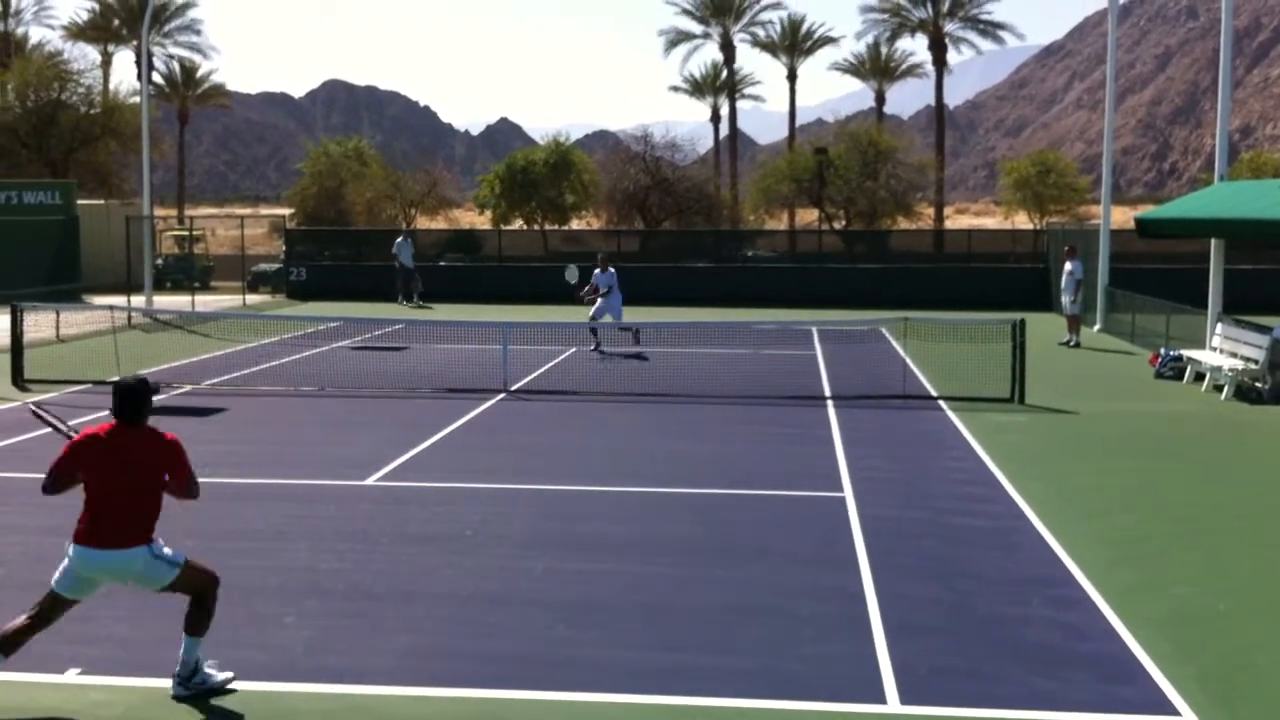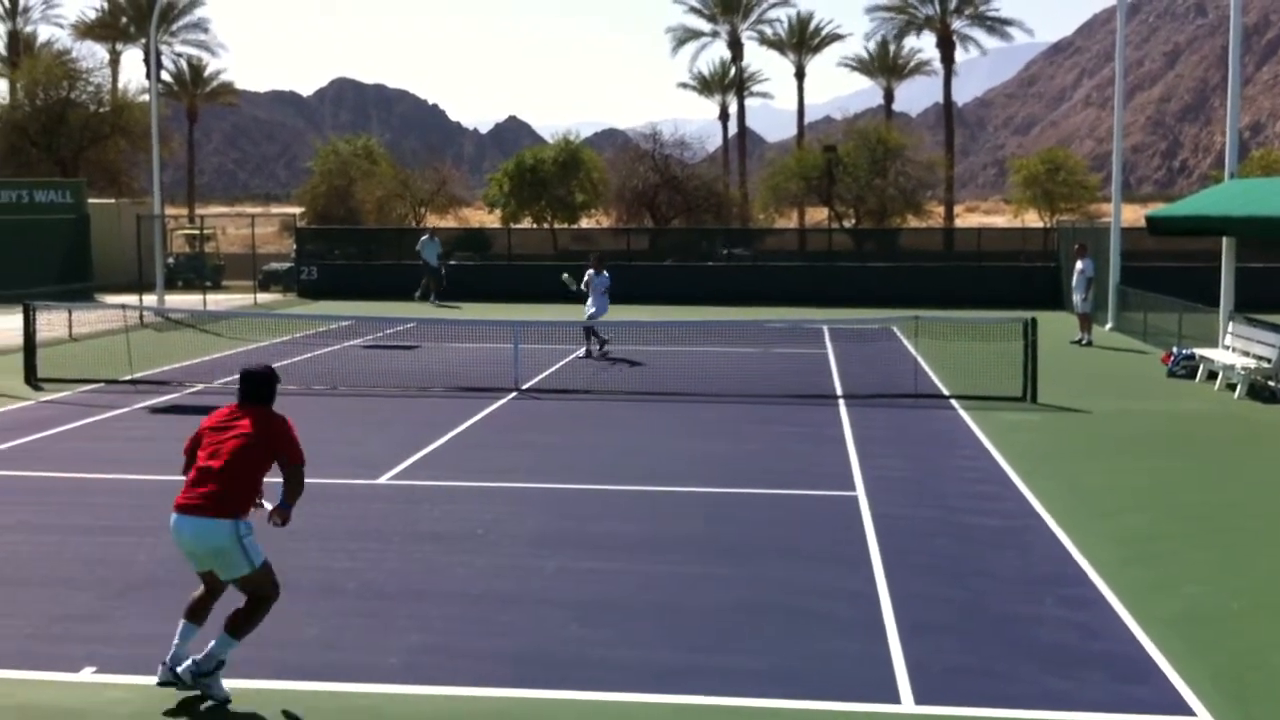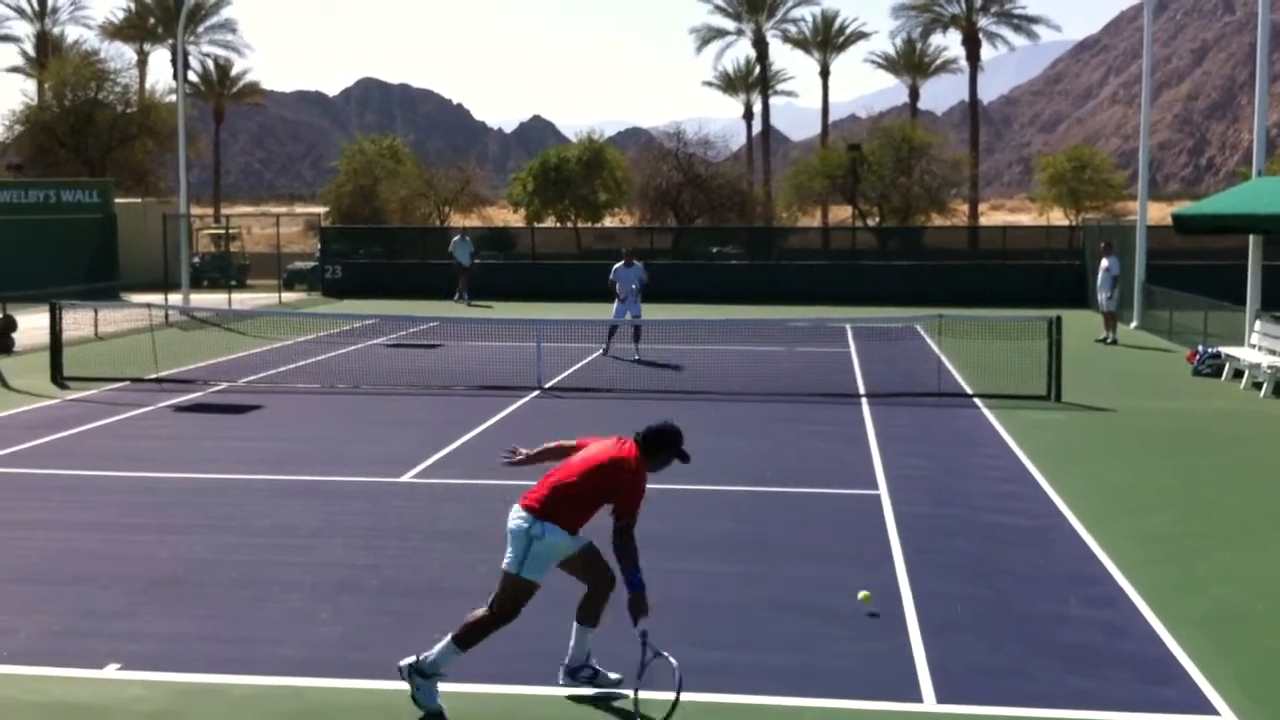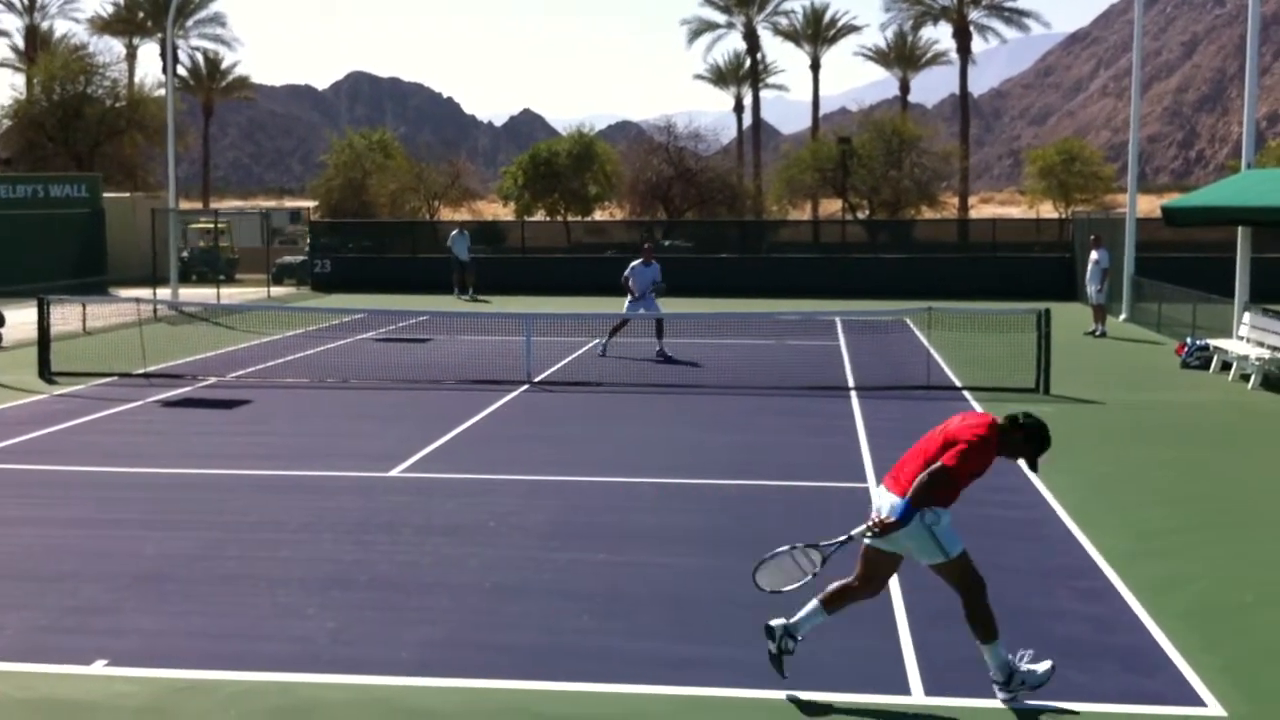
dt=0.5s
person 1, frame 1
left shoulder: (88, 441)
right shoulder: (166, 444)
left elbow: (49, 487)
right elbow: (191, 492)
left hip: (86, 550)
right hip: (135, 553)
left knee: (43, 613)
right knee: (207, 586)
right ankle: (189, 674)
person 1, frame 2
left shoulder: (214, 420)
right shoulder: (276, 425)
right elbow: (295, 477)
right wrist: (284, 506)
left hip: (183, 519)
right hip: (222, 526)
left knee: (213, 586)
right knee: (264, 594)
left ankle: (174, 665)
right ankle: (205, 667)
person 1, frame 3
left shoulder: (616, 445)
right shoulder: (633, 473)
left elbow: (563, 447)
right elbow: (623, 536)
left wrist: (530, 456)
right wrist: (636, 589)
left hip: (537, 517)
right hip: (540, 525)
left knee: (602, 579)
right knee: (502, 612)
left ankle: (577, 665)
right ankle: (424, 670)
person 1, frame 4
left shoulder: (974, 420)
right shoulder: (984, 445)
right elbow: (931, 476)
right wrist: (899, 519)
left hip: (890, 498)
right hip: (914, 511)
left knee: (864, 584)
right knee: (972, 587)
left ankle: (789, 631)
right ankle: (1005, 675)
